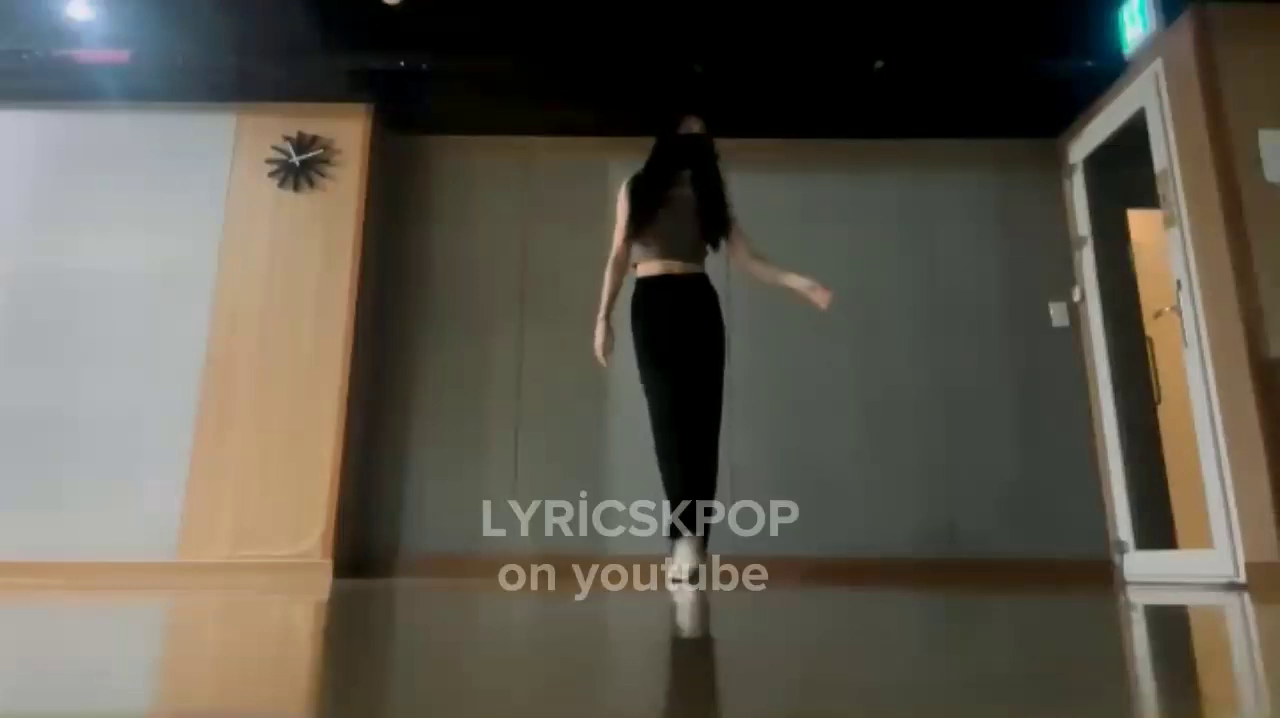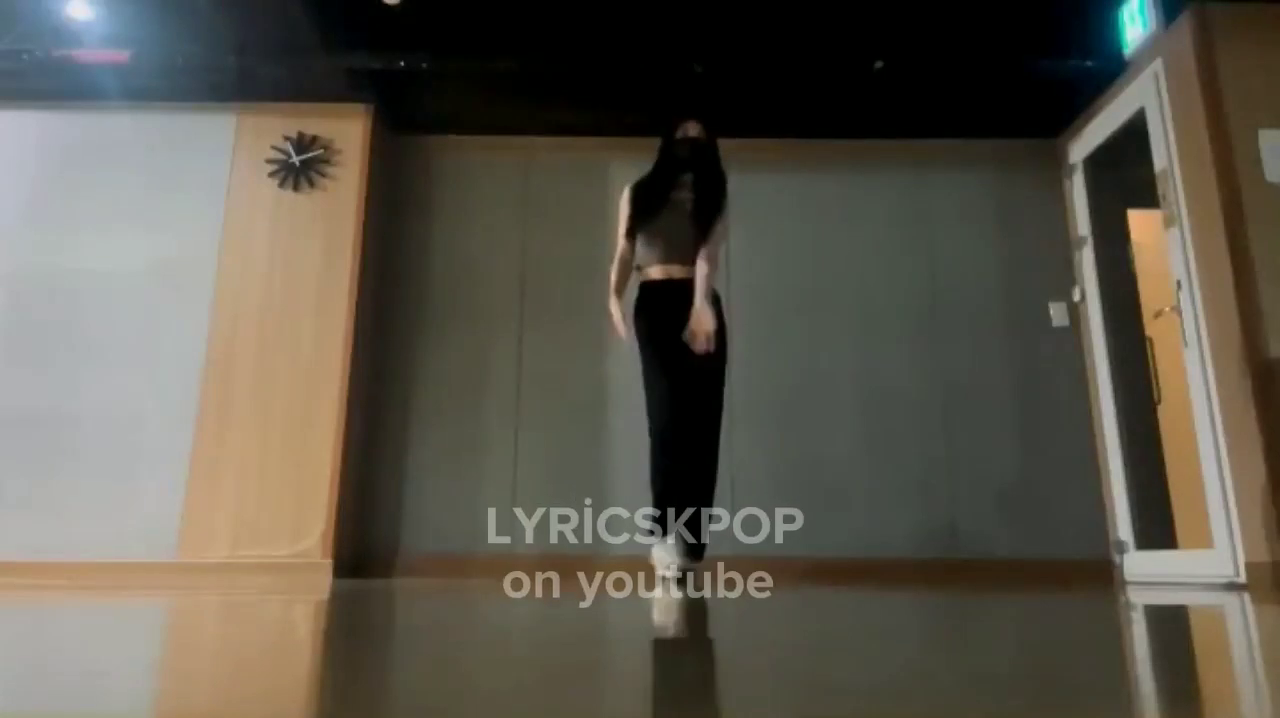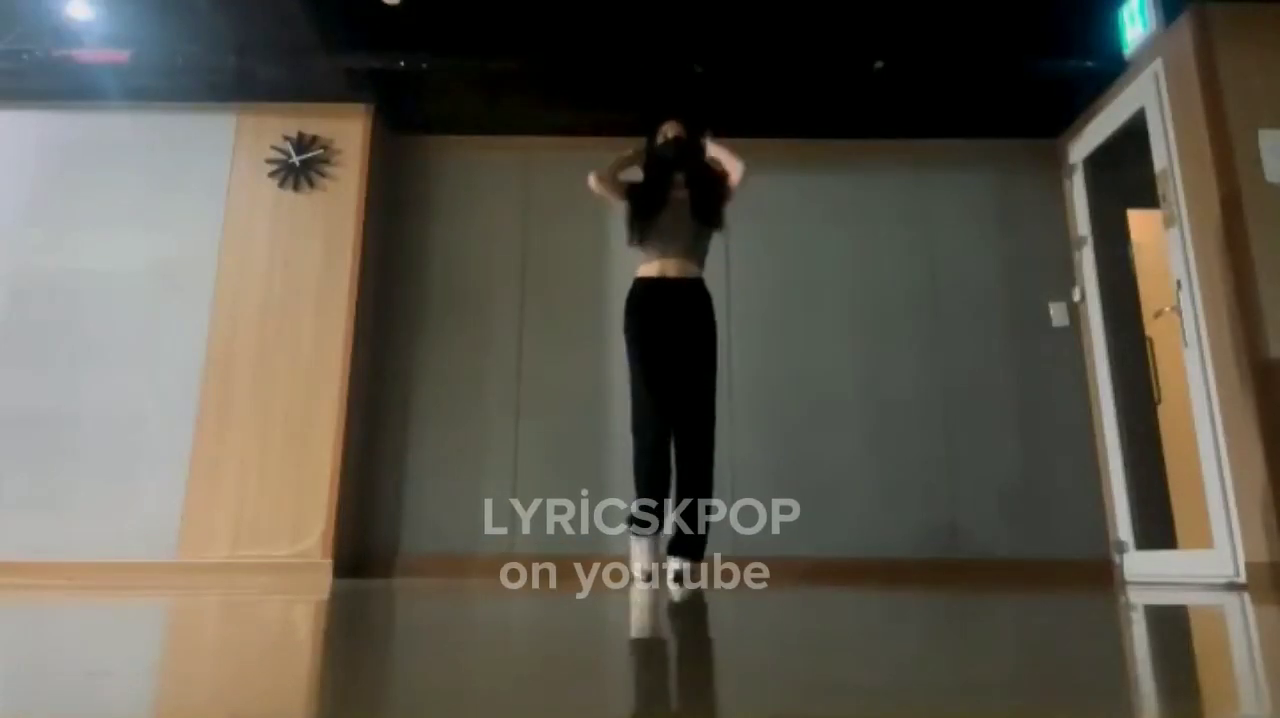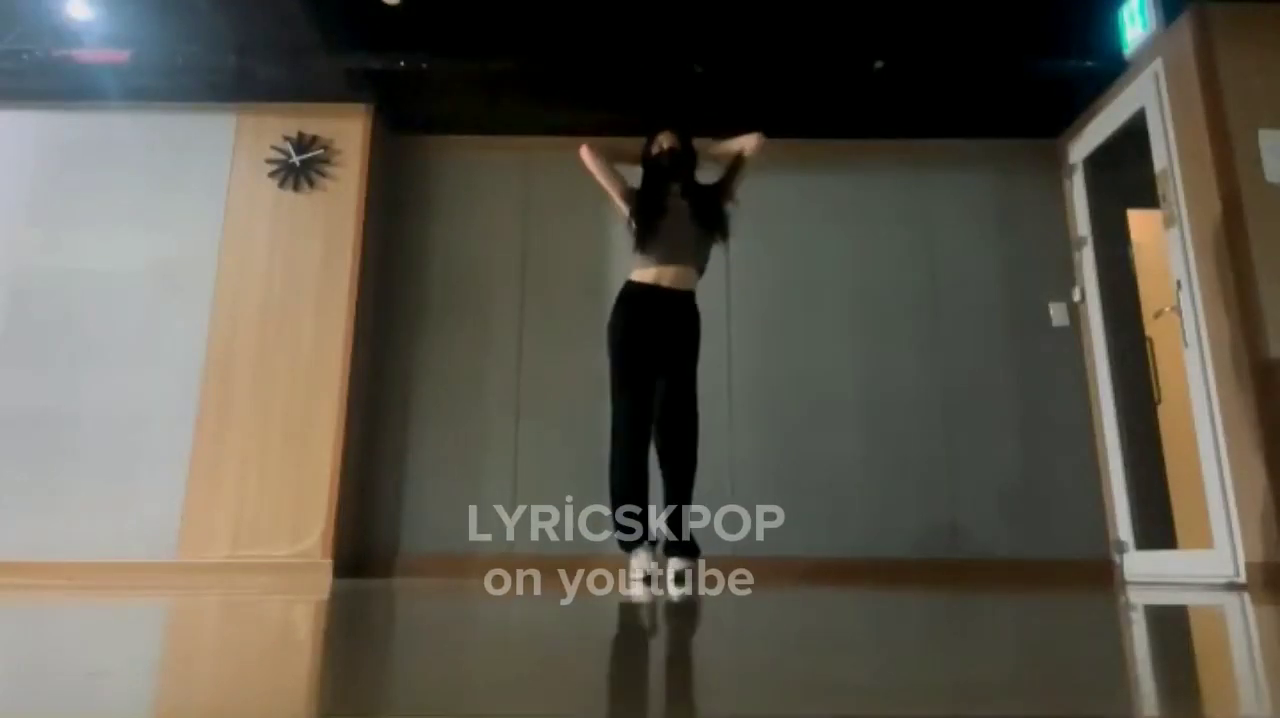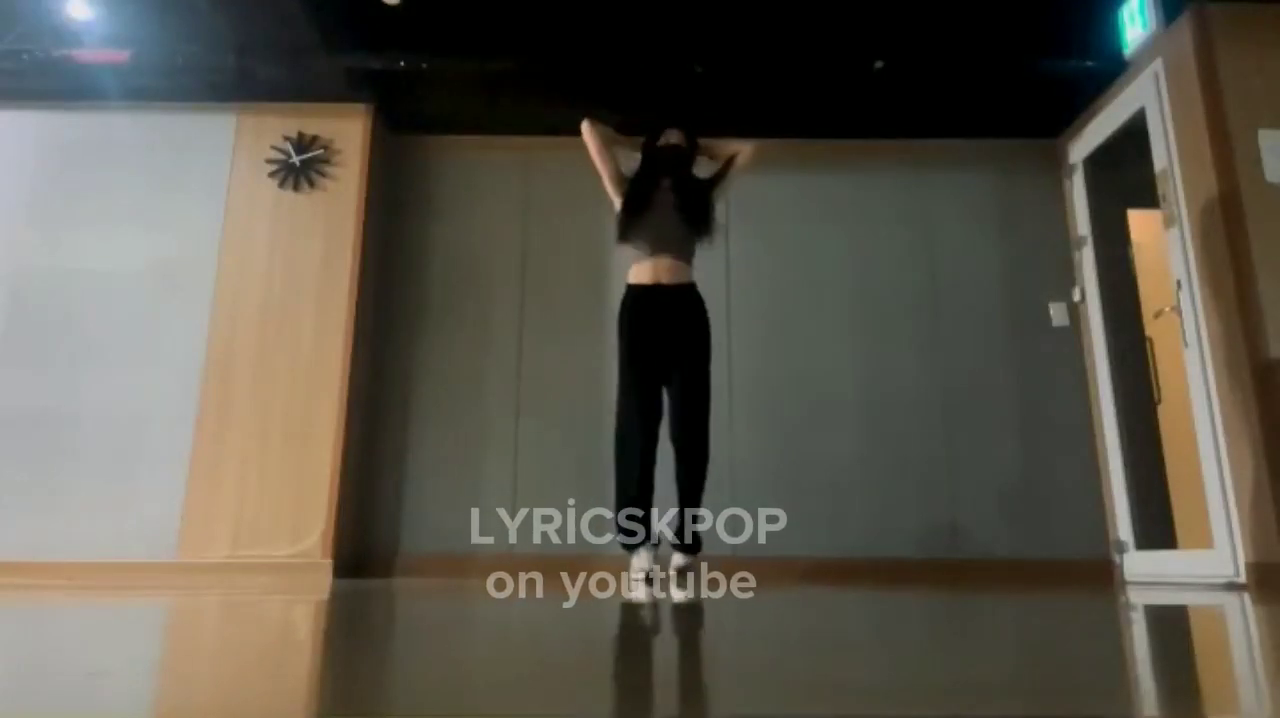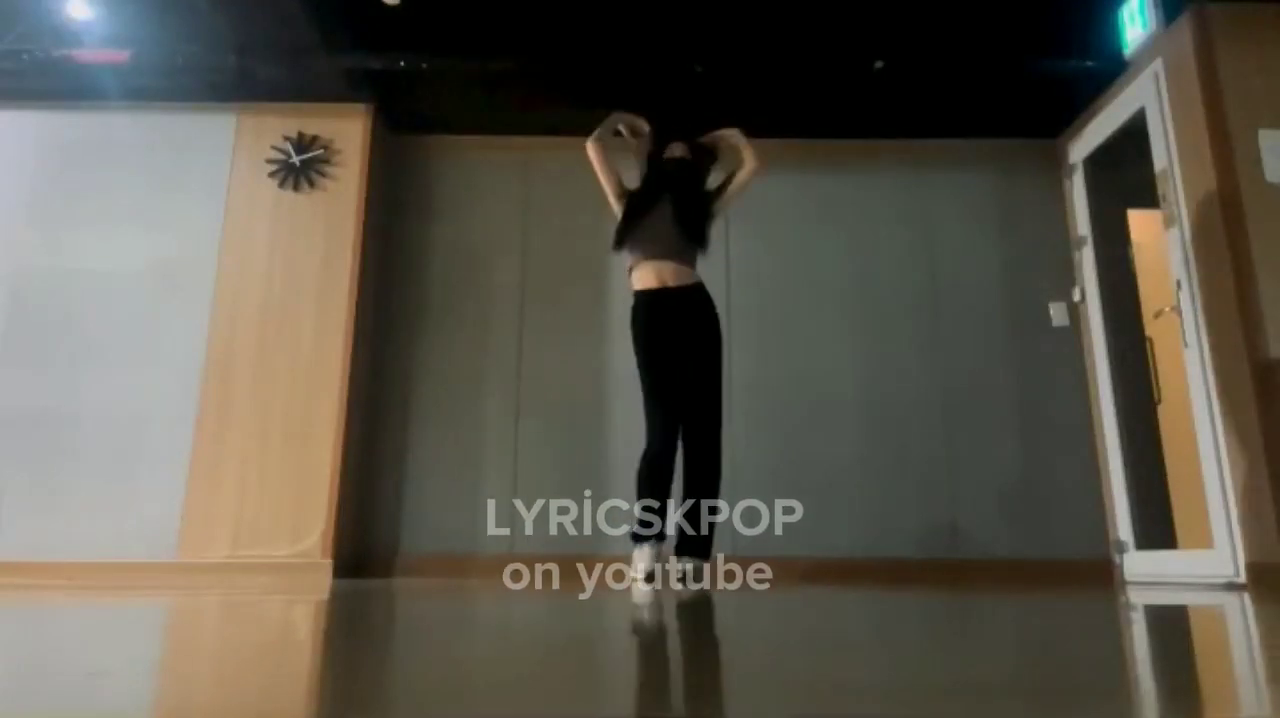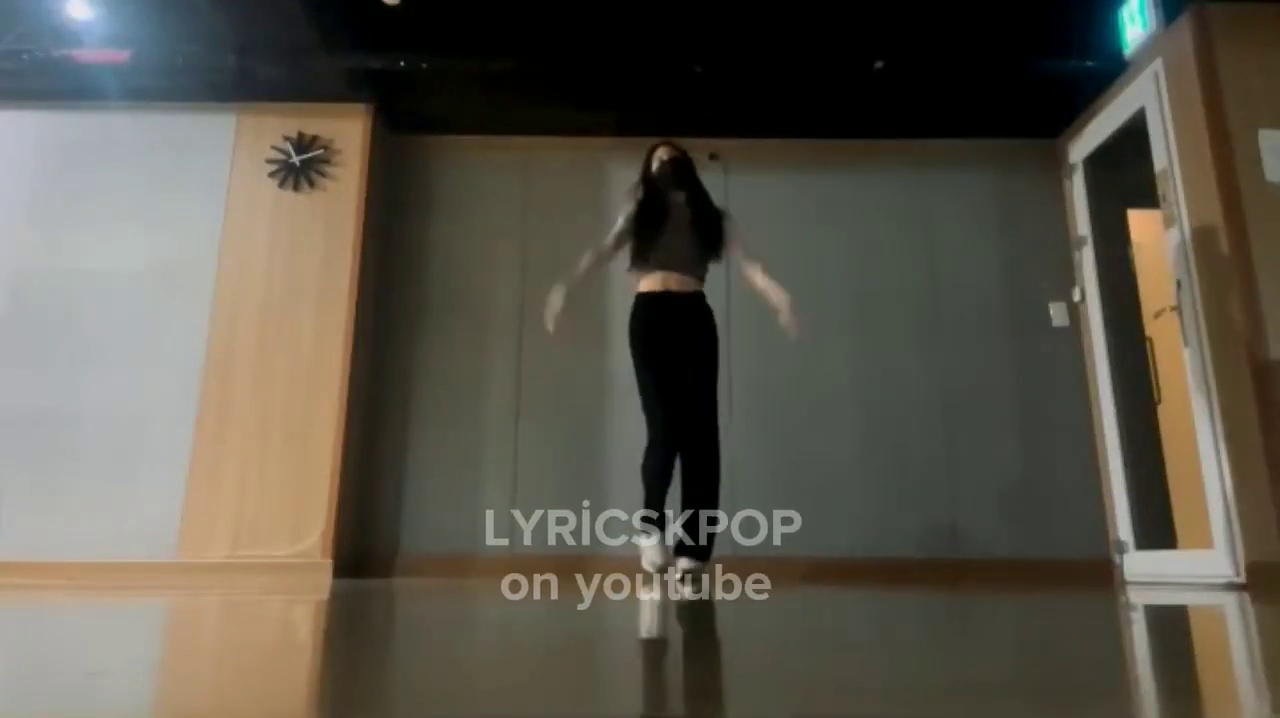
dt=0.3s
person 1, frame 1
left shoulder: (710, 198)
right shoulder: (636, 189)
left elbow: (745, 256)
right elbow: (618, 256)
left wrist: (797, 282)
right wrist: (603, 317)
left hip: (700, 304)
right hip: (652, 302)
left knee: (701, 421)
right knee: (670, 414)
left ankle: (688, 542)
right ankle: (685, 537)
person 1, frame 2
left shoulder: (712, 200)
right shoulder: (639, 193)
left elbow: (708, 259)
right elbow: (623, 256)
left wrist: (704, 304)
right wrist: (614, 296)
left hip: (697, 306)
right hip: (655, 303)
left knee: (702, 420)
right knee: (668, 407)
left ankle: (687, 545)
right ankle: (667, 531)
person 1, frame 3
left shoulder: (709, 193)
right shoulder: (637, 195)
left elbow: (739, 171)
right elbow: (596, 180)
left wrist: (711, 147)
right wrist: (632, 158)
left hip: (693, 306)
right hip: (646, 302)
left knee: (695, 422)
right knee: (653, 412)
left ankle: (684, 550)
right ankle: (645, 529)
person 1, frame 4
left shoulder: (711, 201)
right shoulder: (637, 203)
left elbow: (754, 142)
right elbow: (588, 151)
left wrist: (706, 150)
right wrist: (640, 157)
left hip: (681, 316)
right hip: (634, 308)
left knee: (675, 424)
right knee: (630, 427)
left ankle: (678, 550)
right ankle: (638, 549)
person 1, frame 5
left shoulder: (698, 196)
right shoulder: (629, 193)
left elbow: (743, 150)
right elbow: (589, 130)
left wrist: (701, 148)
right wrist: (634, 145)
left hip: (686, 309)
right hip: (640, 308)
left knee: (690, 424)
right knee: (636, 423)
left ankle: (683, 546)
right ankle: (639, 546)
person 1, frame 6
left shoulder: (703, 206)
right shoulder: (630, 201)
left elbow: (749, 165)
right elbow: (595, 148)
left wrist: (723, 138)
right wrist: (624, 125)
left hip: (695, 313)
right hip: (650, 318)
left knee: (703, 431)
right knee: (664, 426)
left ankle: (691, 554)
right ankle: (648, 546)
person 1, frame 7
left shoulder: (709, 217)
right shoulder: (640, 214)
left elbow: (745, 261)
right elbow: (603, 250)
left wrist: (776, 294)
right wrist: (566, 286)
left hip: (695, 319)
right hip: (649, 315)
left knee: (701, 431)
right knee: (665, 423)
left ankle: (693, 551)
right ankle: (652, 525)
